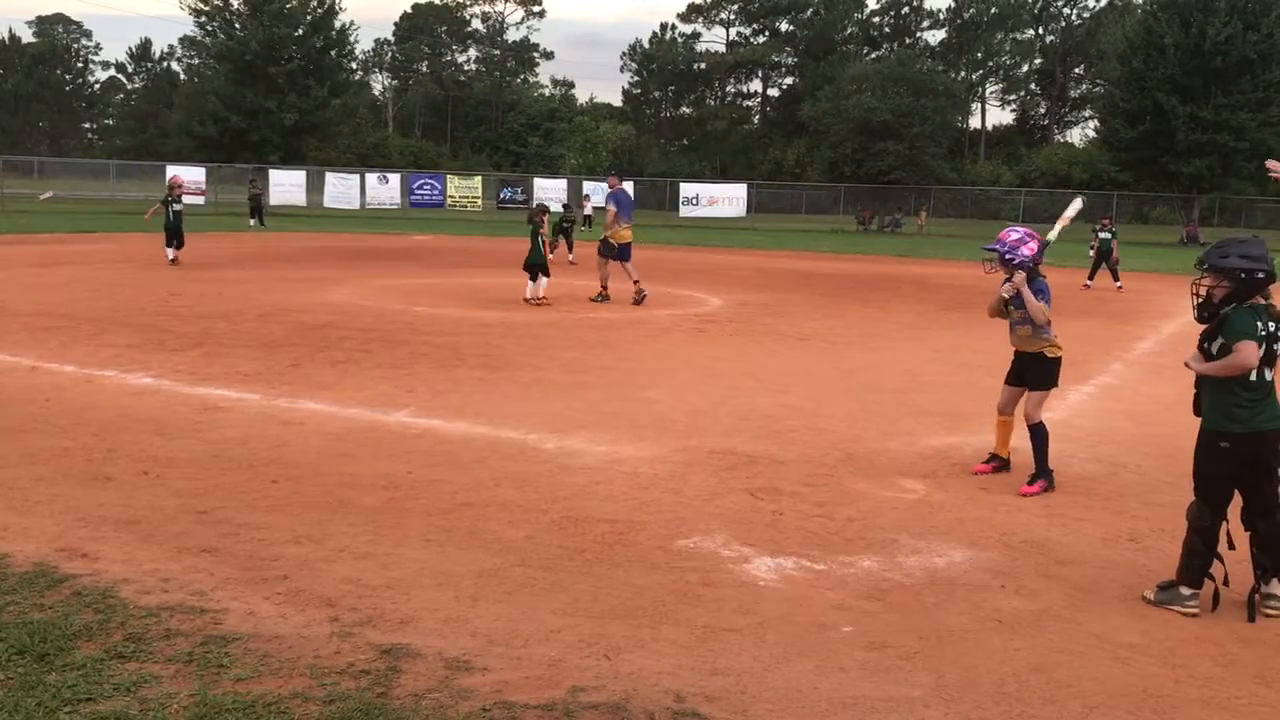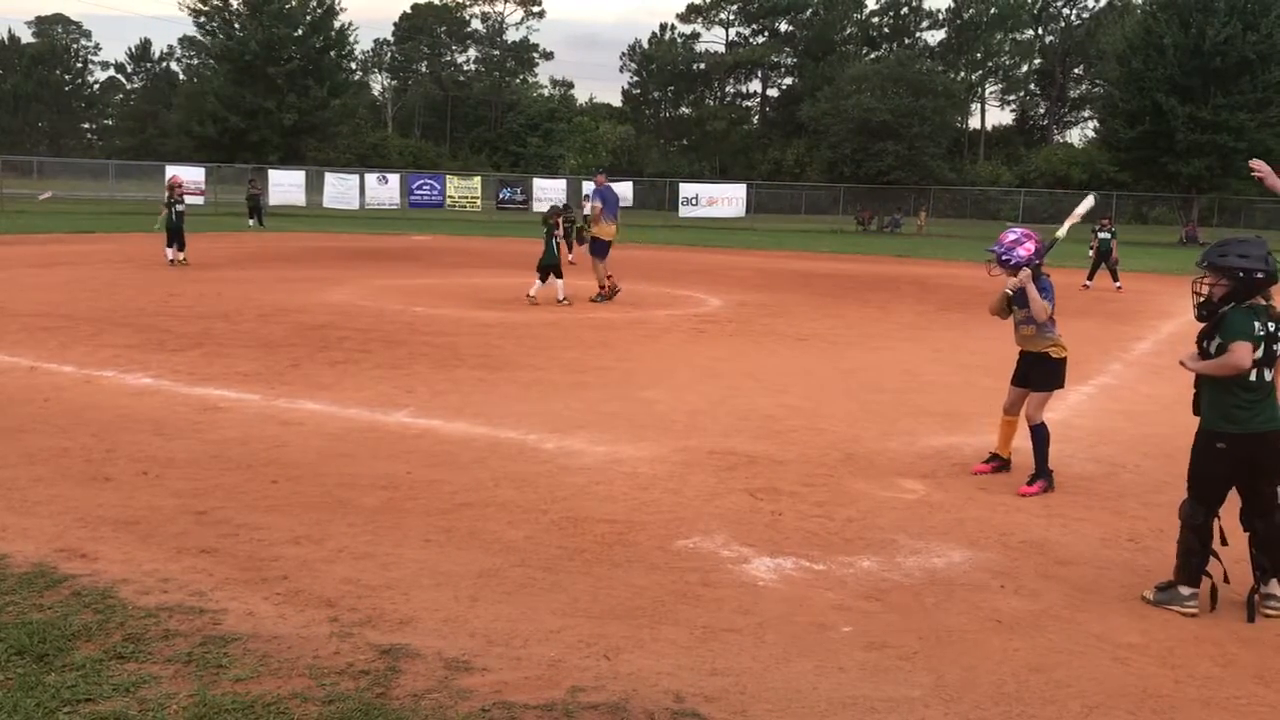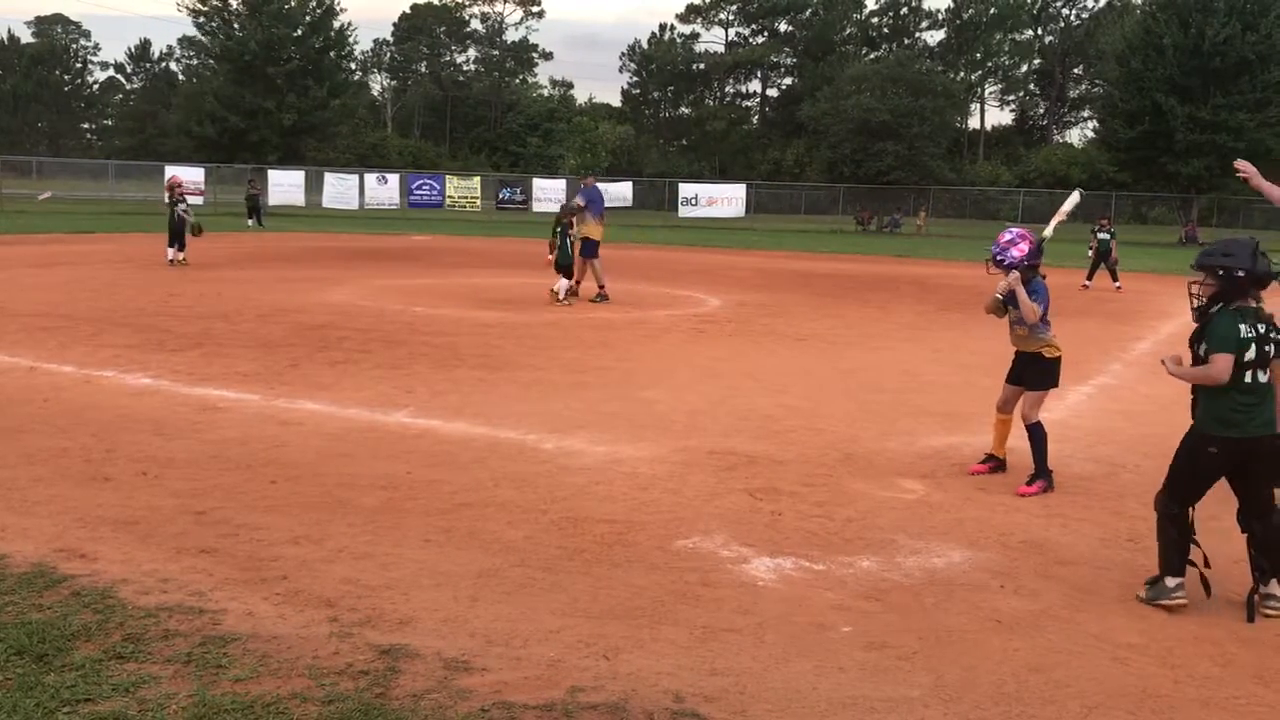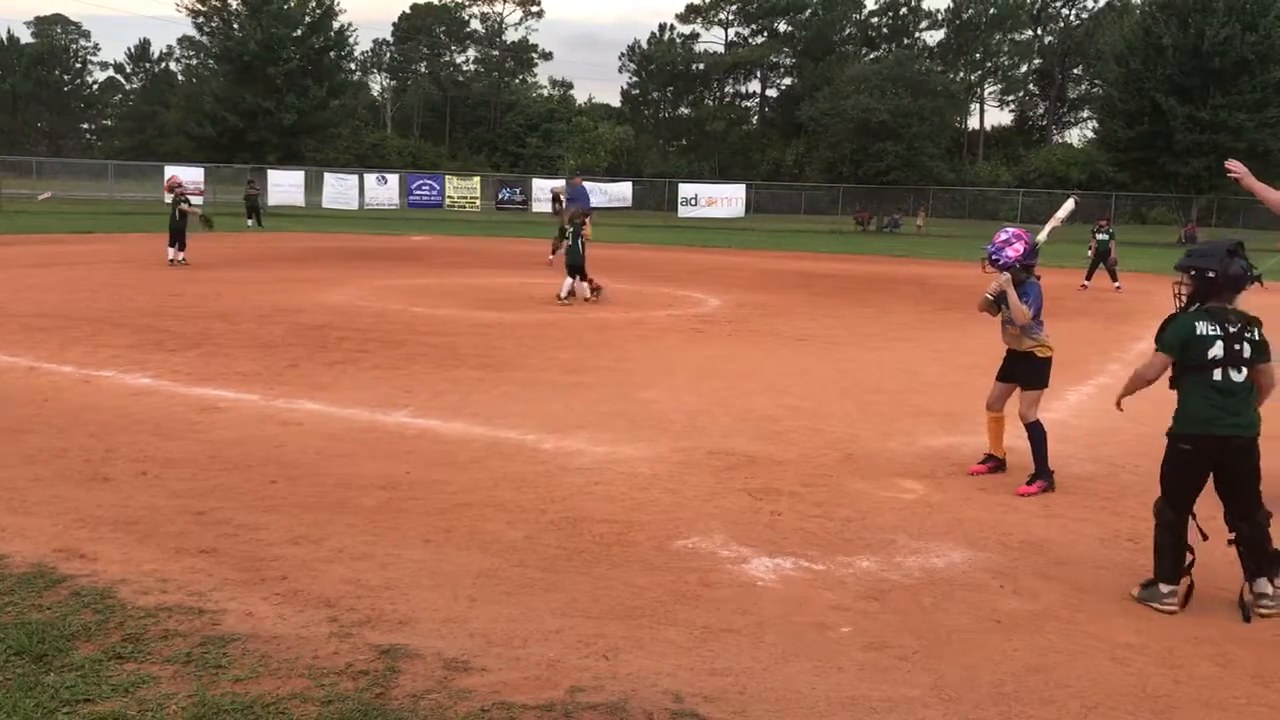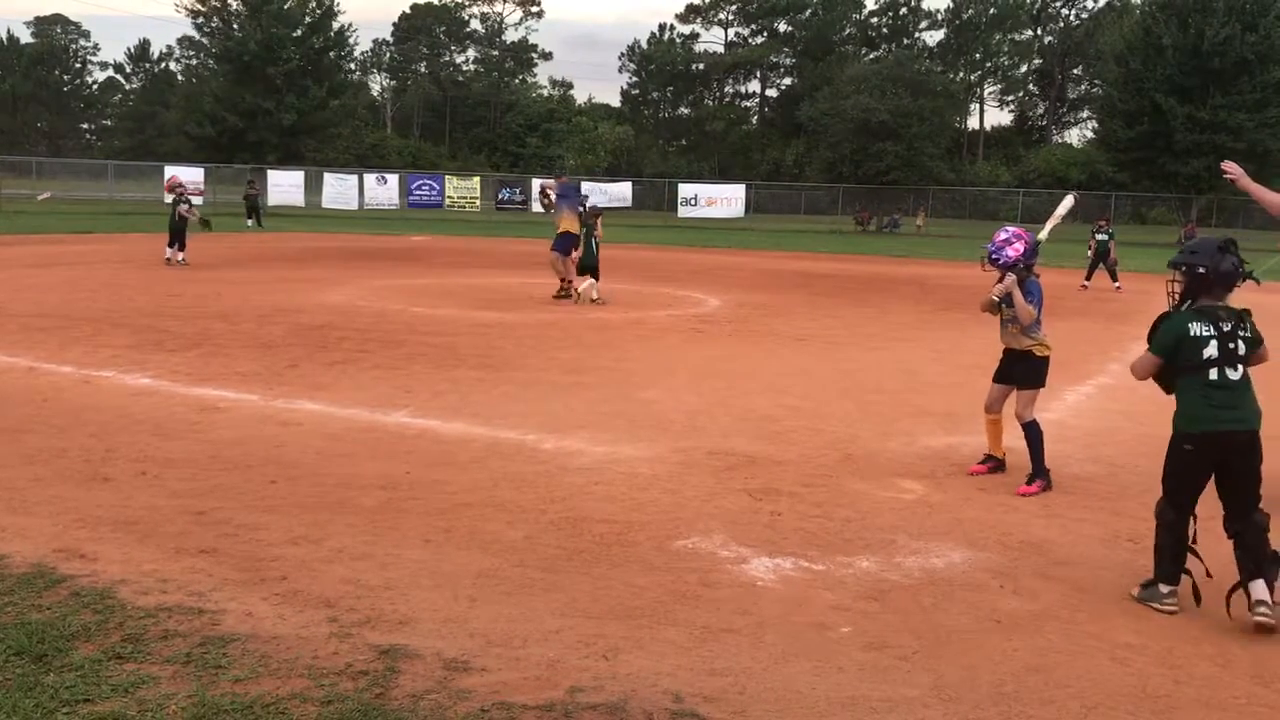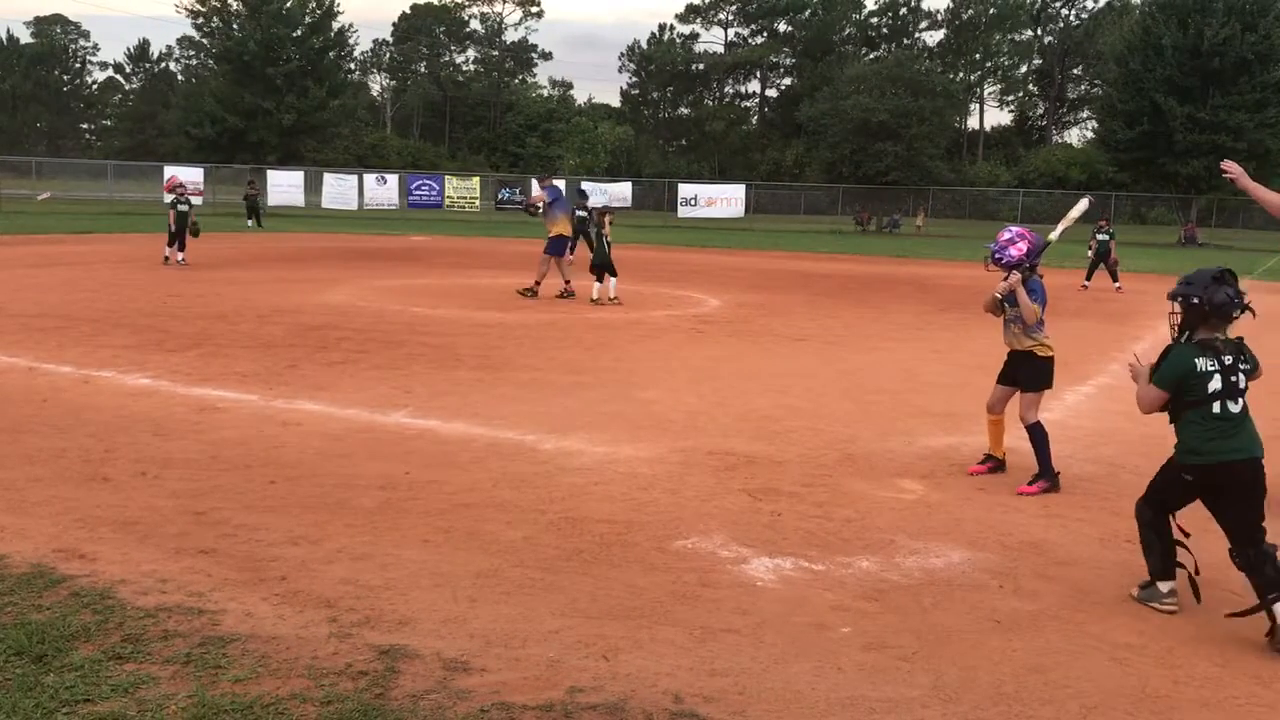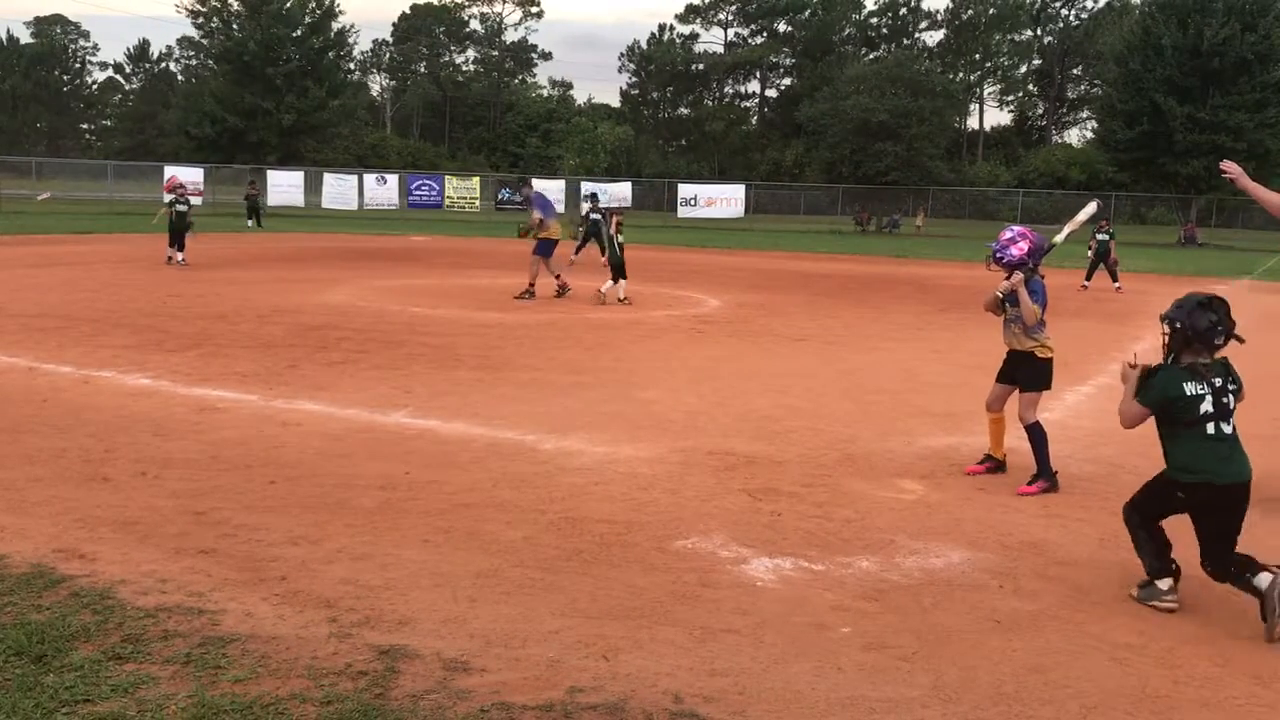
dt=0.2s
person 1, frame 1
left shoulder: (1237, 317)
left elbow: (1247, 359)
left wrist: (1203, 366)
left hip: (1226, 432)
left knee: (1207, 510)
left ankle: (1187, 589)
person 1, frame 2
left shoulder: (1235, 317)
left elbow: (1240, 360)
left wrist: (1197, 365)
left hip: (1225, 432)
left knee: (1200, 509)
left ankle: (1186, 589)
person 1, frame 3
left shoulder: (1222, 320)
left elbow: (1219, 373)
left wrist: (1179, 370)
left hip: (1217, 433)
left knee: (1173, 500)
left ankle: (1171, 581)
person 1, frame 4
left shoulder: (1185, 322)
left elbow: (1151, 371)
left wrist: (1125, 390)
left hip: (1194, 432)
right hip: (1243, 434)
left knee: (1172, 509)
right knee: (1247, 512)
left ankle: (1166, 587)
person 1, frame 5
left shoulder: (1178, 322)
right shoulder: (1243, 322)
left elbow: (1142, 371)
left wrist: (1138, 362)
left hip: (1197, 432)
right hip: (1245, 431)
left knee: (1175, 508)
right knee: (1245, 513)
left ankle: (1165, 587)
person 1, frame 6
left shoulder: (1181, 355)
right shoulder: (1238, 351)
left elbow: (1147, 404)
left wrist: (1140, 377)
left hip: (1197, 460)
right hip: (1247, 460)
left knee: (1151, 509)
left ankle: (1163, 588)
person 1, frame 7
left shoulder: (1168, 379)
right shoulder: (1225, 372)
left elbow: (1128, 418)
left wrist: (1131, 383)
left hip: (1192, 480)
right hip: (1237, 480)
left knee: (1138, 513)
right knee: (1219, 557)
left ankle: (1163, 585)
person 2, frame 1
left shoulder: (1038, 285)
right shoulder: (1010, 282)
left elbow: (1041, 318)
right elbow: (993, 313)
left wrist: (1024, 288)
right wrist: (1001, 295)
left hip: (1044, 356)
right hip: (1022, 355)
left knee: (1031, 414)
right knee: (1004, 407)
left ankle: (1043, 475)
right ankle: (1001, 457)
person 2, frame 2
left shoulder: (1042, 283)
right shoulder: (1015, 284)
left elbow: (1042, 315)
right elbow: (995, 311)
left wrist: (1029, 284)
right wrist: (1006, 291)
left hip: (1048, 357)
right hip: (1027, 355)
left knee: (1033, 414)
right knee: (1010, 408)
left ankle: (1043, 476)
right ankle: (1001, 457)
person 2, frame 3
left shoulder: (1036, 285)
right shoulder: (1011, 284)
left elbow: (1031, 317)
right elbow: (991, 310)
left wrist: (1018, 287)
right wrist: (999, 292)
left hip: (1043, 356)
right hip: (1023, 354)
left knee: (1029, 413)
right knee: (1003, 406)
left ankle: (1043, 476)
right ankle: (997, 457)
person 2, frame 4
left shoulder: (1030, 286)
right shoulder: (1007, 282)
left elbow: (1021, 319)
right elbow: (984, 308)
left wrist: (1009, 288)
right wrist: (991, 292)
left hip: (1035, 355)
right hip: (1014, 353)
left knee: (1027, 413)
right knee: (993, 404)
left ankle: (1043, 475)
right ankle: (996, 456)
person 2, frame 5
left shoulder: (1030, 285)
right shoulder: (1006, 280)
left elbow: (1027, 319)
right elbow: (986, 309)
left wrist: (1014, 289)
right wrist: (994, 294)
left hip: (1032, 355)
right hip: (1011, 352)
left knee: (1023, 413)
right knee: (992, 406)
left ankle: (1041, 475)
right ankle: (996, 457)
person 2, frame 6
left shoulder: (1033, 284)
right shoulder: (1010, 280)
left elbow: (1031, 318)
right elbow: (990, 310)
left wrist: (1019, 287)
right wrist: (997, 292)
left hip: (1036, 357)
right hip: (1016, 354)
left knee: (1027, 415)
right knee: (994, 406)
left ankle: (1048, 476)
right ankle: (996, 457)
person 2, frame 7
left shoulder: (1034, 284)
right shoulder: (1011, 280)
left elbow: (1031, 319)
right elbow: (990, 308)
left wrist: (1020, 288)
right wrist: (999, 291)
left hip: (1035, 357)
right hip: (1015, 354)
left knee: (1026, 415)
right knee: (993, 404)
left ankle: (1046, 475)
right ankle: (995, 457)
